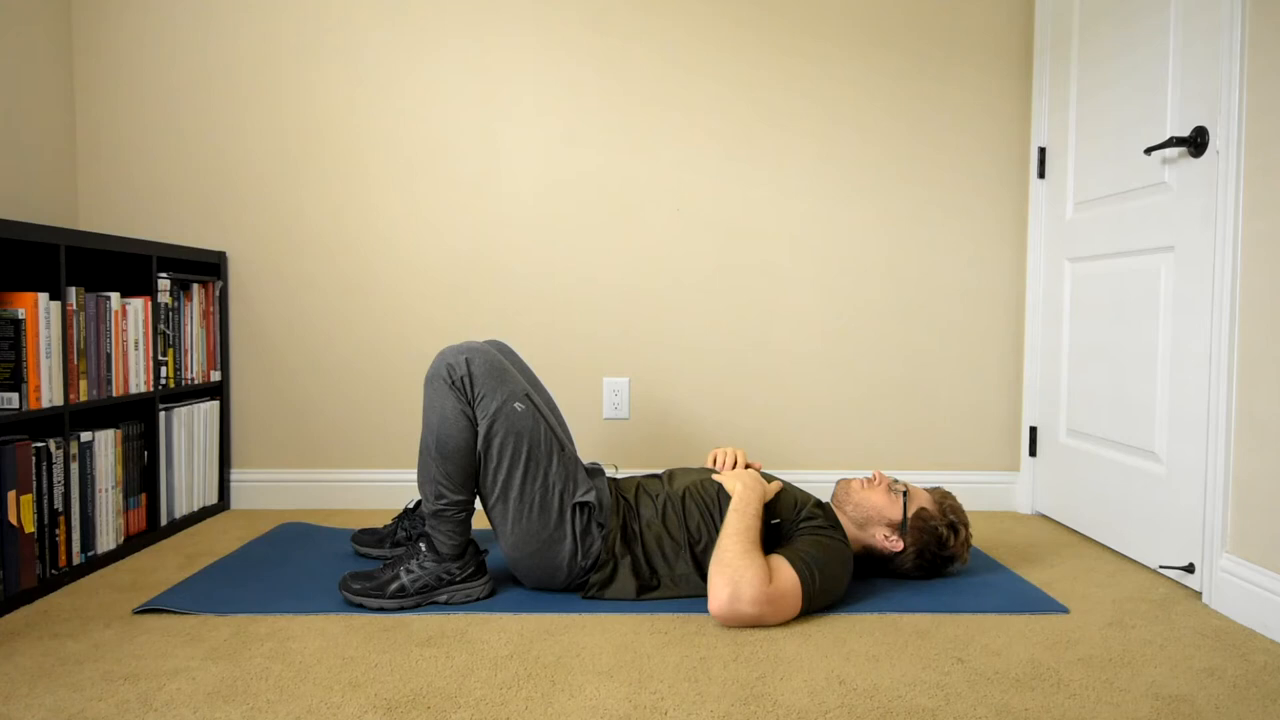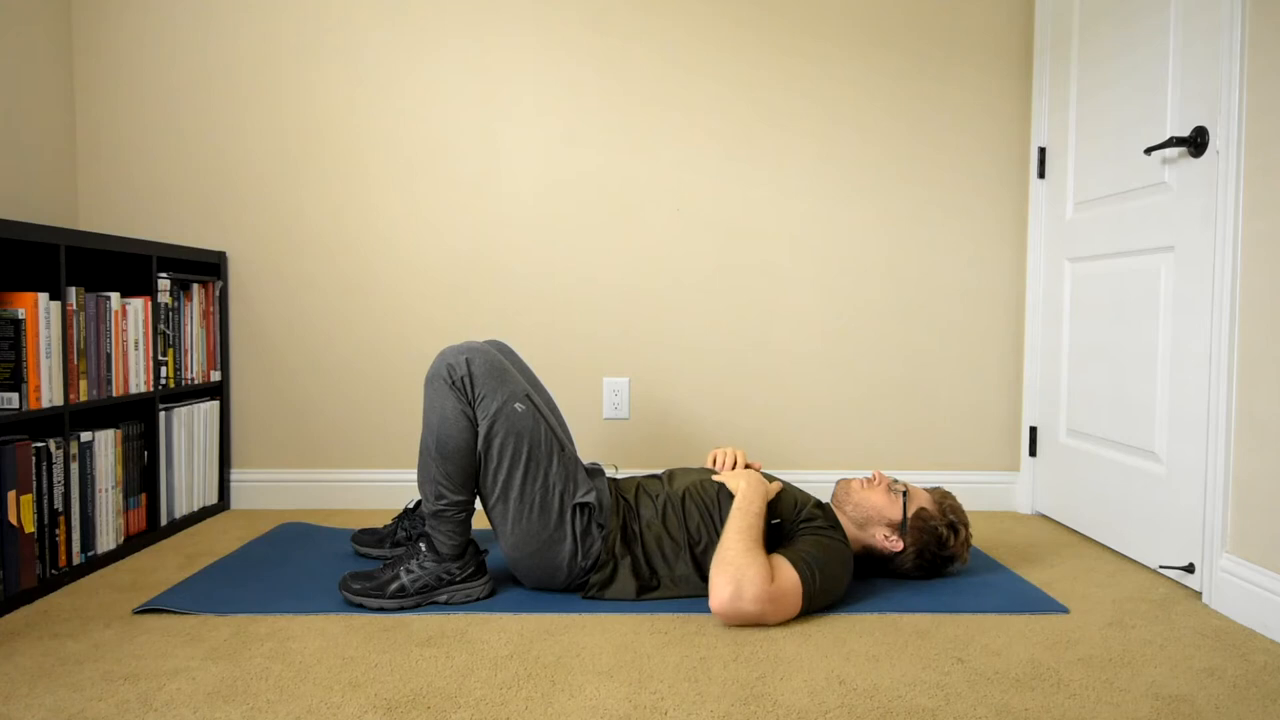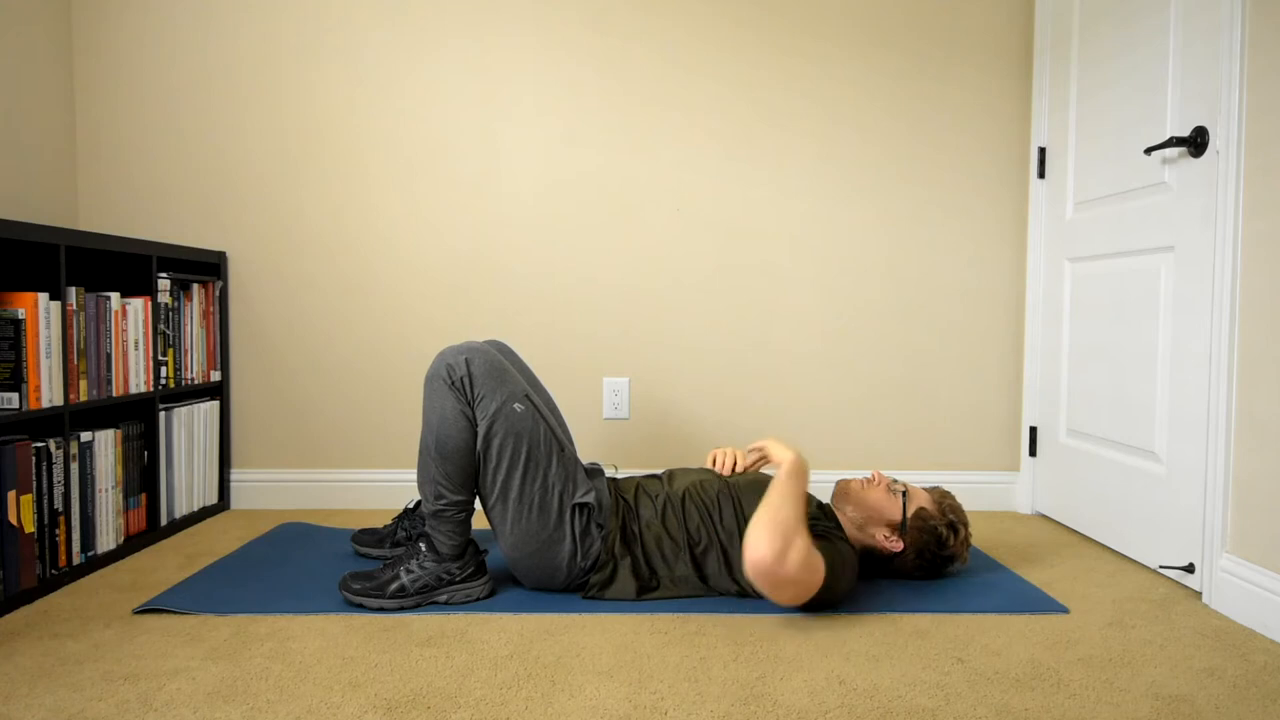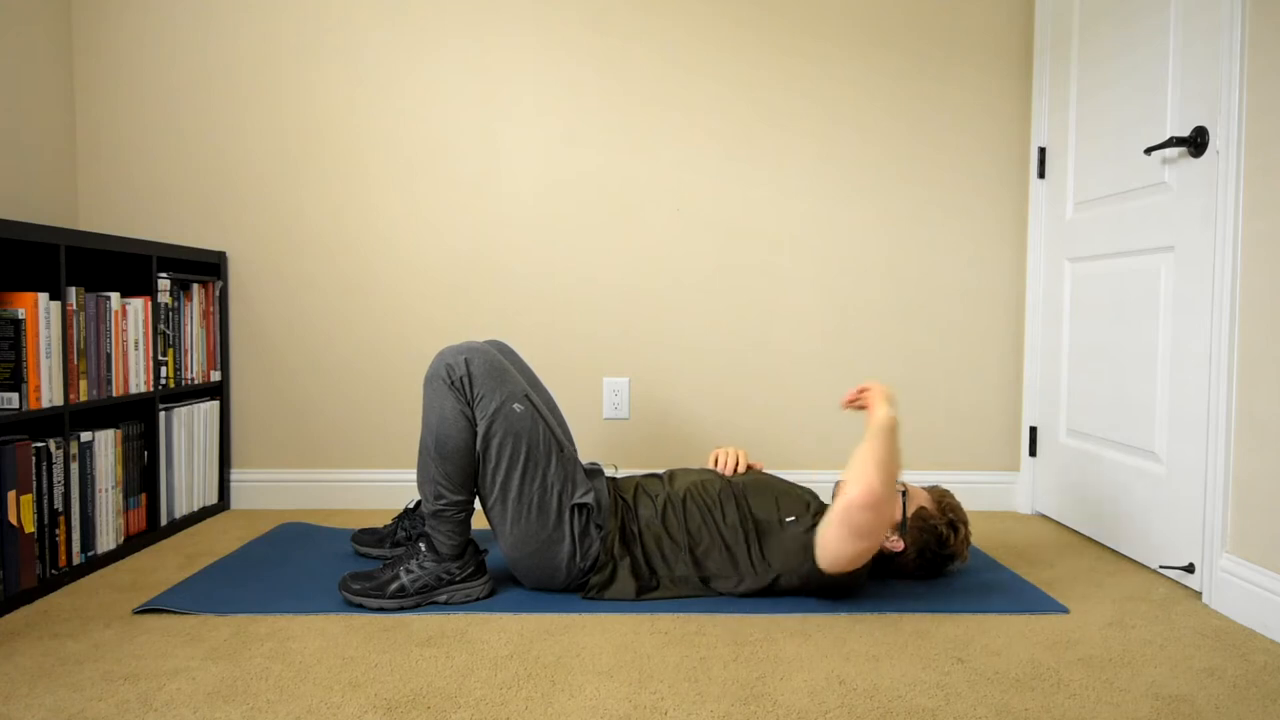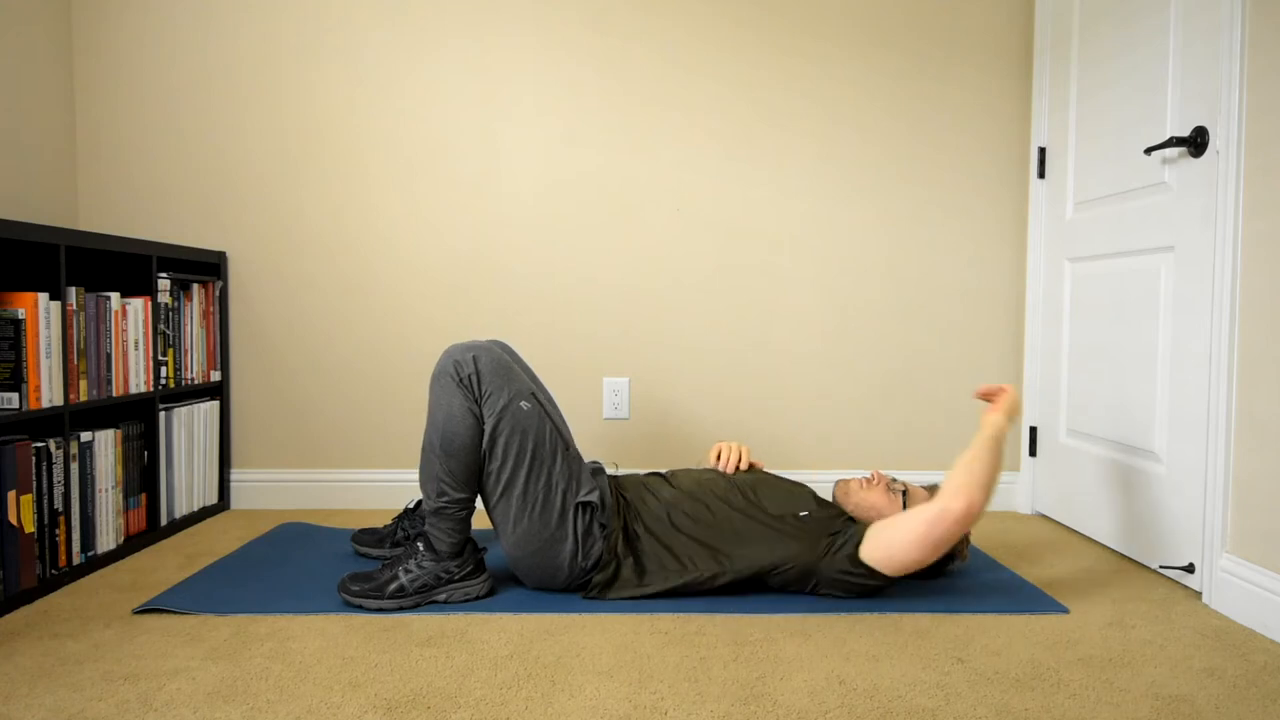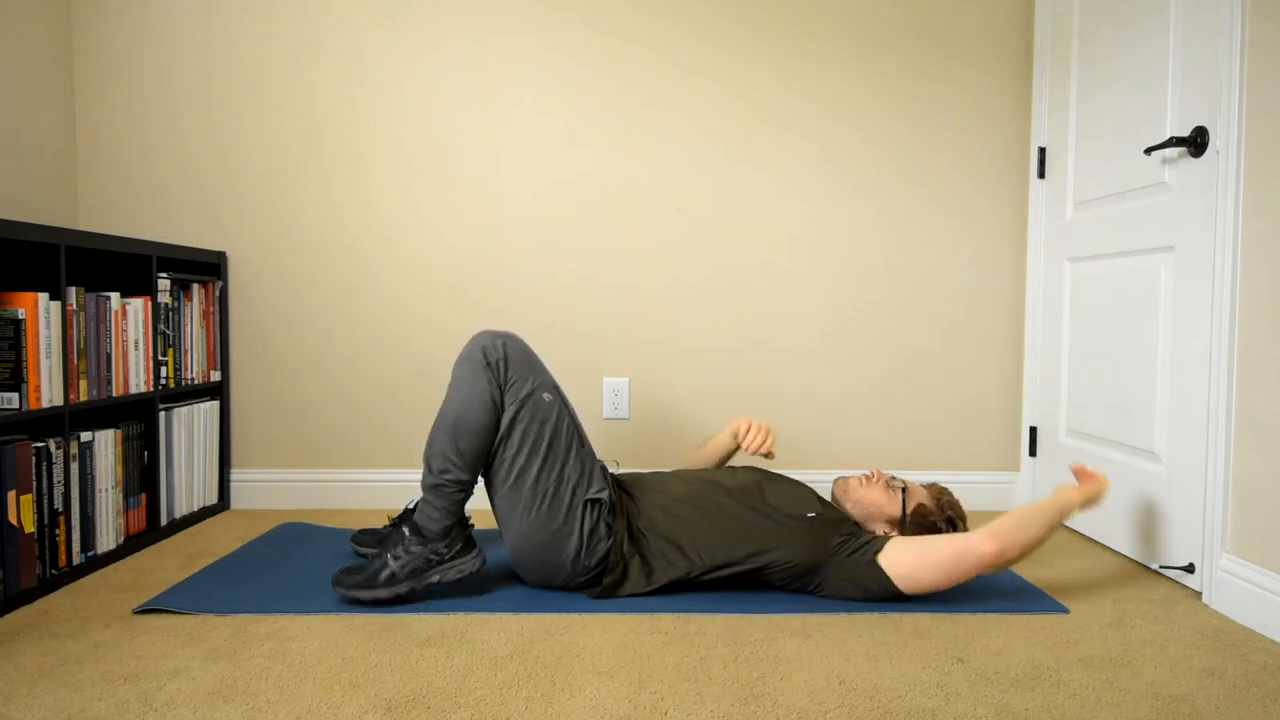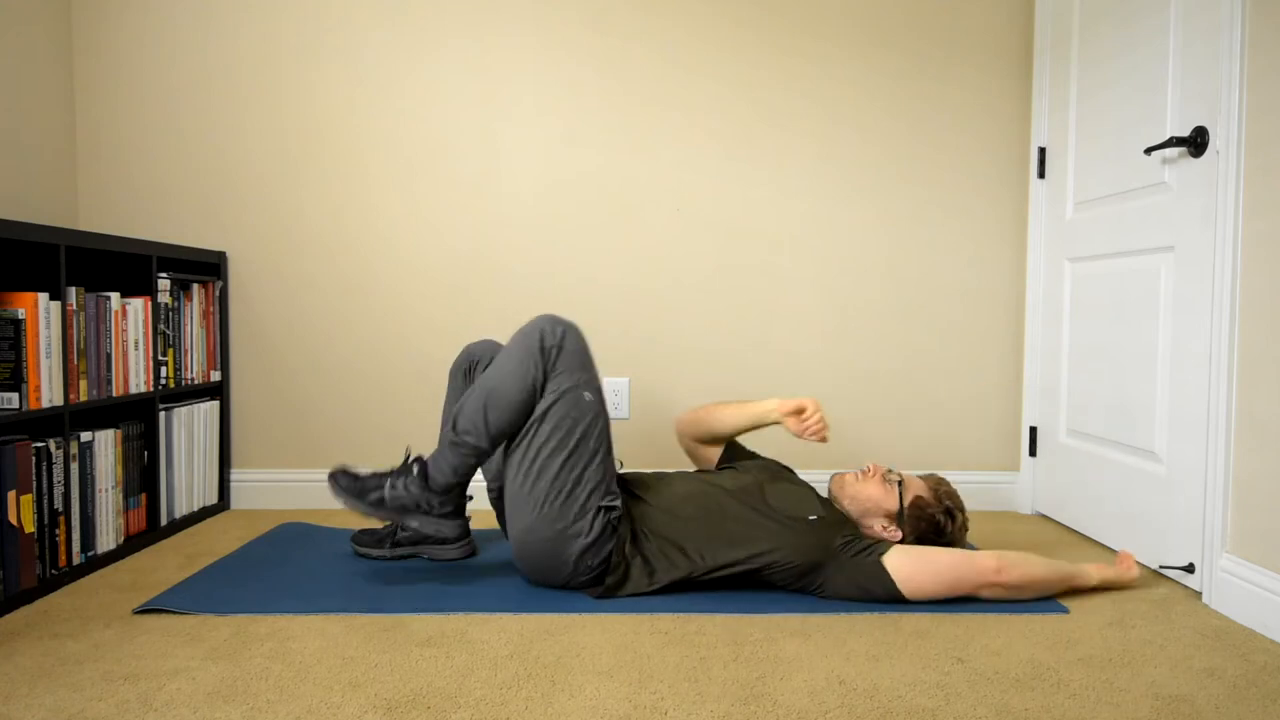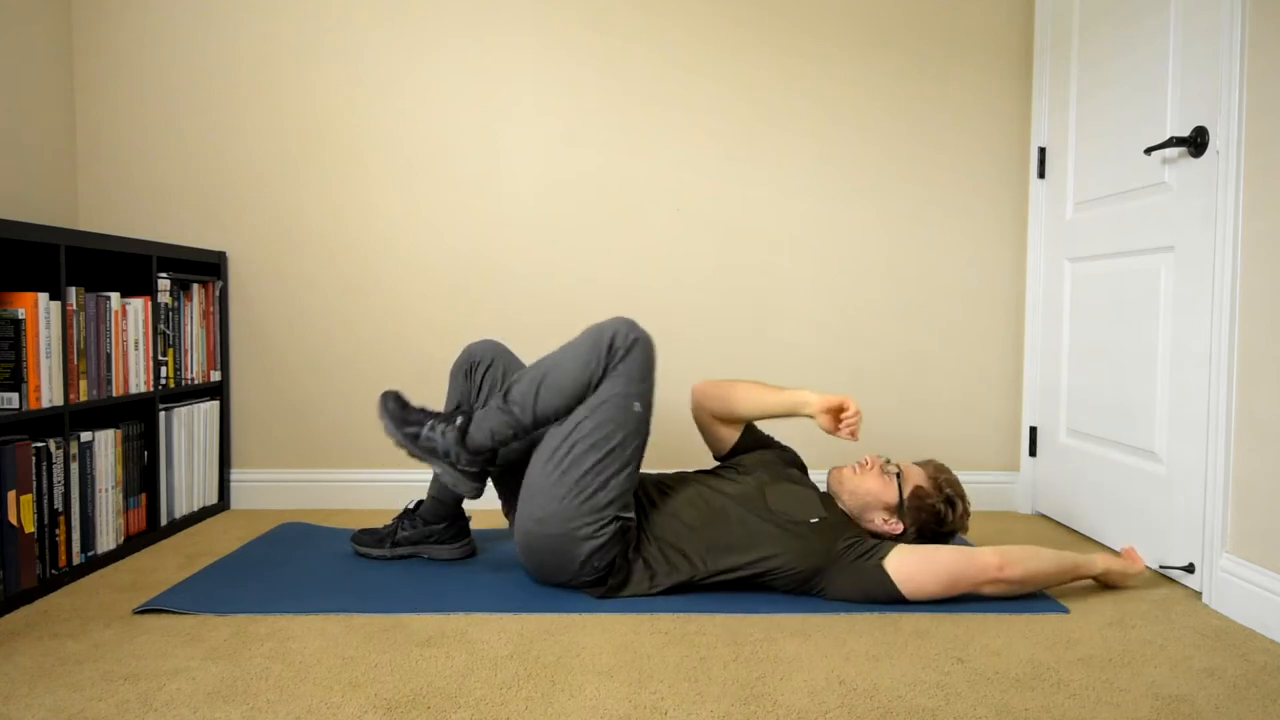
dt=0.2s
person 1, frame 1
left shoulder: (826, 557)
right shoulder: (808, 514)
left elbow: (731, 601)
left wrist: (748, 497)
right wrist: (734, 464)
left hip: (574, 541)
right hip: (599, 503)
left knee: (463, 368)
right knee: (486, 359)
left ankle: (445, 562)
right ankle: (428, 524)
person 1, frame 2
left shoulder: (825, 558)
right shoulder: (803, 513)
left elbow: (731, 600)
left wrist: (752, 492)
right wrist: (732, 466)
left hip: (573, 541)
right hip: (597, 501)
left knee: (463, 368)
right knee: (487, 359)
left ankle: (445, 563)
right ankle: (429, 523)
person 1, frame 3
left shoulder: (827, 566)
right shoulder: (809, 524)
left elbow: (767, 561)
left wrist: (791, 463)
right wrist: (729, 460)
left hip: (575, 542)
right hip: (599, 501)
left knee: (462, 369)
right knee: (486, 359)
left ankle: (446, 563)
right ankle: (428, 524)
person 1, frame 4
left shoulder: (834, 560)
right shoulder: (810, 519)
left elbow: (865, 514)
left wrist: (884, 421)
right wrist: (731, 462)
left hip: (574, 543)
right hip: (598, 503)
left knee: (462, 368)
right knee: (487, 359)
left ankle: (446, 562)
right ankle: (430, 522)
person 1, frame 5
left shoulder: (832, 555)
right shoulder: (802, 510)
left elbow: (953, 514)
left wrist: (996, 425)
right wrist: (726, 458)
left hip: (579, 543)
right hip: (599, 502)
left knee: (470, 366)
right knee: (489, 361)
left ankle: (444, 559)
right ankle: (432, 522)
person 1, frame 6
left shoulder: (842, 553)
right shoulder: (793, 501)
left elbow: (977, 549)
right elbow: (691, 473)
right wrist: (733, 434)
left hip: (578, 542)
right hip: (607, 504)
left knee: (495, 353)
right knee: (490, 368)
left ankle: (434, 541)
right ankle: (439, 526)
person 1, frame 7
left shoulder: (845, 554)
right shoulder: (779, 484)
left elbow: (983, 571)
right elbow: (690, 427)
left wrist: (1092, 572)
right wrist: (774, 408)
left hip: (576, 546)
right hip: (562, 526)
left knee: (552, 339)
right knee: (483, 358)
left ankle: (430, 490)
right ankle: (434, 522)
person 1, frame 8
left shoulder: (842, 552)
right shoulder: (782, 472)
left elbow: (988, 566)
right elbow: (705, 401)
right wrist: (806, 401)
left hip: (575, 542)
right hip: (554, 515)
left knee: (623, 341)
right knee: (484, 358)
left ankle: (464, 442)
right ankle: (438, 522)
